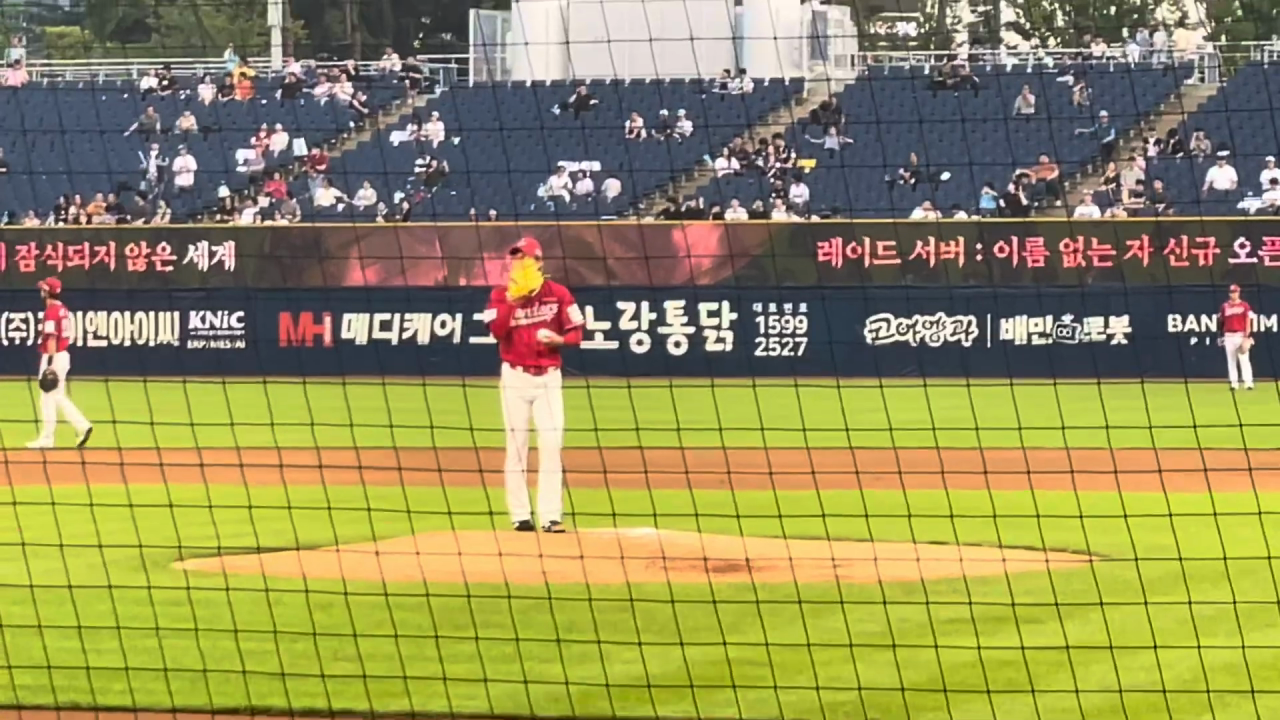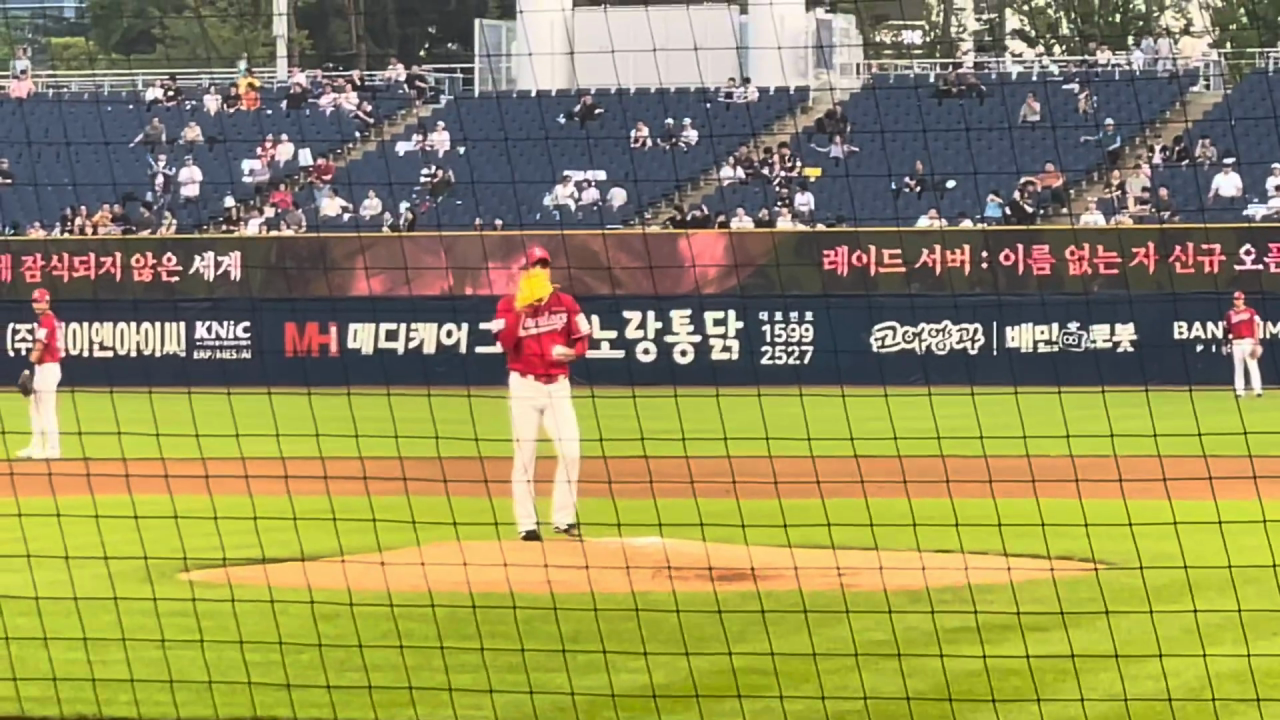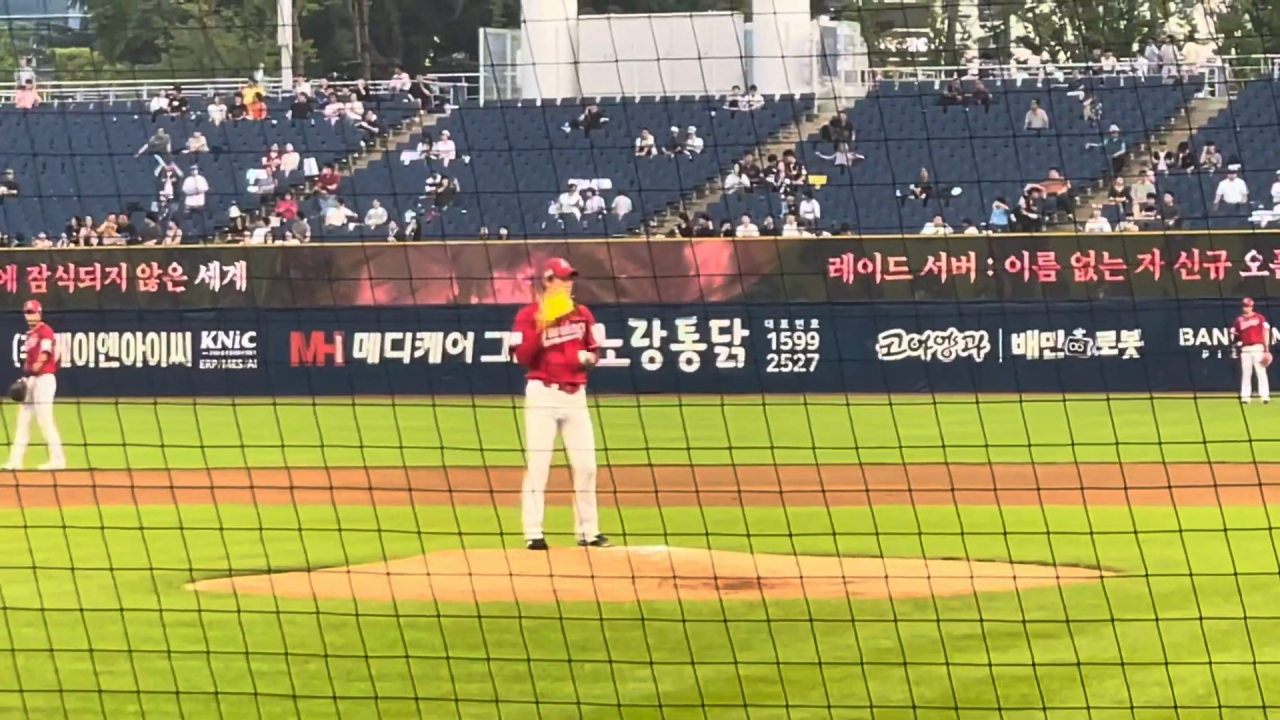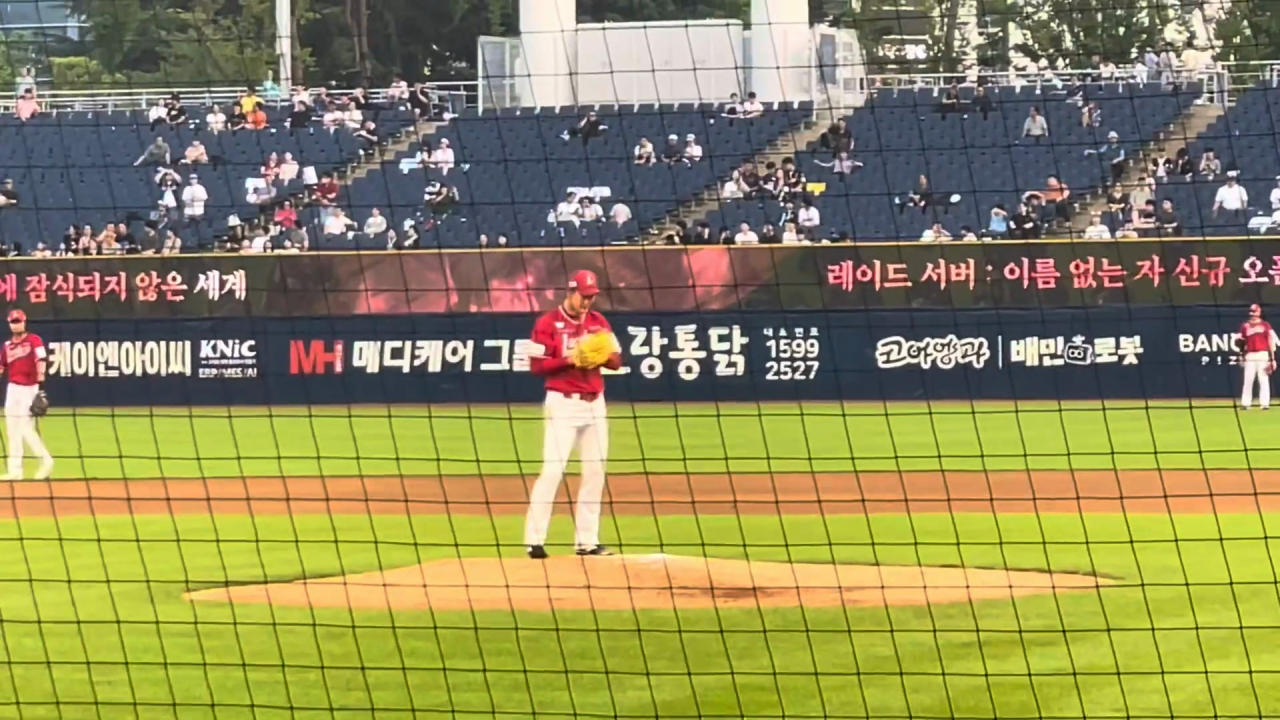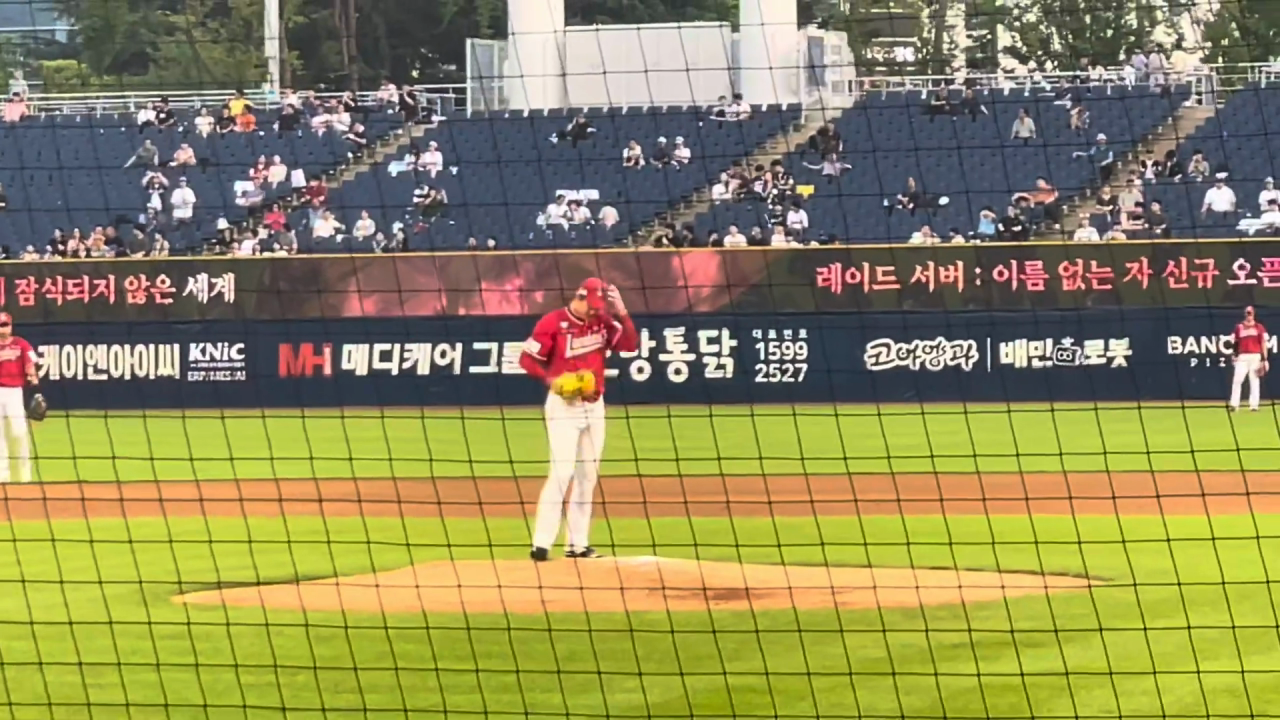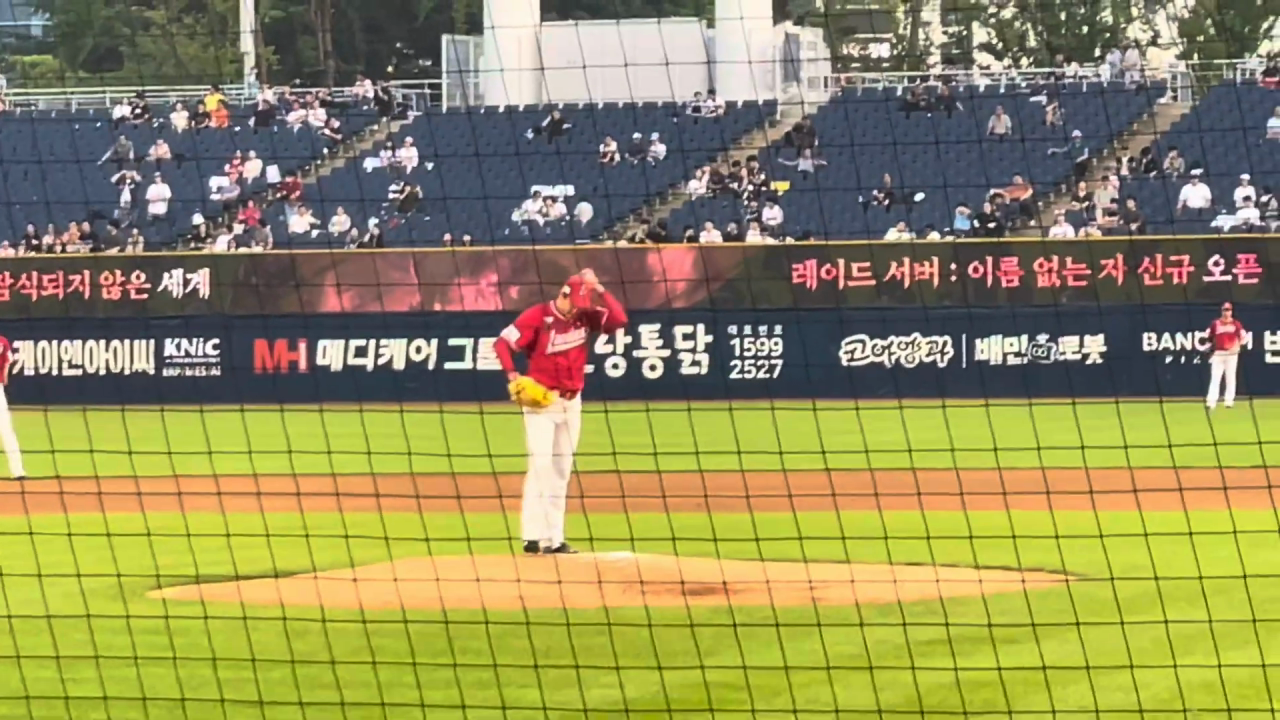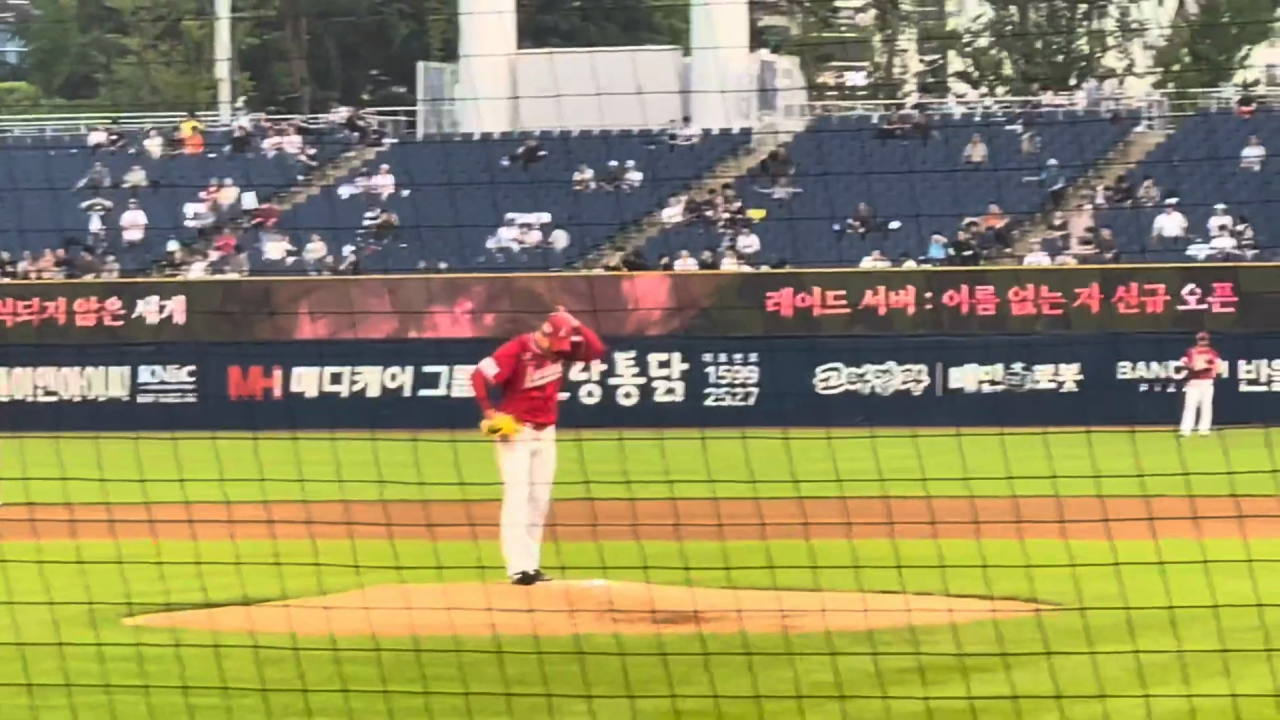
dt=0.3s
person 1, frame 1
left shoulder: (559, 293)
right shoulder: (500, 294)
left elbow: (576, 332)
right elbow: (497, 333)
left wrist: (560, 339)
right wrist: (512, 300)
left hip: (549, 377)
right hip: (514, 377)
left knee: (551, 446)
right knee: (516, 447)
left ankle: (550, 518)
right ankle: (520, 515)
person 1, frame 2
left shoulder: (566, 302)
right shoulder: (509, 304)
left elbow: (583, 341)
right elbow: (506, 343)
left wrist: (572, 353)
right wrist: (520, 309)
left hip: (558, 386)
right hip: (523, 386)
left knee: (570, 452)
right knee: (525, 457)
left ankle: (564, 518)
right ankle: (527, 525)
person 1, frame 3
left shoulder: (582, 313)
right shoulder: (528, 314)
left elbow: (595, 351)
right elbow: (521, 356)
left wrist: (591, 356)
right wrist: (541, 329)
left hip: (576, 396)
right hip: (542, 395)
left knee: (586, 466)
right knee: (538, 465)
left ankle: (587, 532)
right ankle: (533, 533)
person 1, frame 4
left shoulder: (599, 321)
right shoulder: (548, 322)
left elbow: (616, 363)
right elbow: (537, 366)
left wrist: (607, 355)
right wrist: (570, 360)
left hip: (595, 404)
right hip: (563, 403)
left knee: (595, 473)
right knee: (552, 471)
left ankle: (587, 541)
right ankle: (534, 539)
person 1, frame 5
left shoulder: (603, 321)
right shoulder: (553, 322)
left elbow: (631, 345)
right elbow: (527, 358)
left wrist: (621, 312)
right wrist: (551, 379)
left hip: (595, 406)
right hip: (563, 405)
left knee: (588, 475)
right knee: (562, 472)
left ankle: (577, 543)
right ankle: (541, 542)
person 1, frame 6
left shoulder: (586, 316)
right shoulder: (537, 316)
left elbow: (621, 321)
right elbow: (502, 343)
left wrist: (599, 290)
right wrist: (512, 375)
left hip: (572, 402)
left knee: (562, 470)
right knee: (540, 465)
left ankle: (552, 539)
right ankle: (531, 535)
person 1, frame 7
left shoulder: (563, 347)
right shoulder: (516, 349)
left elbow: (598, 351)
right elbow: (479, 376)
left wrist: (576, 326)
right wrist: (488, 411)
left hip: (545, 432)
right hip: (513, 431)
left knee: (541, 498)
right knee: (517, 497)
left ankle: (529, 563)
right ankle: (517, 568)
